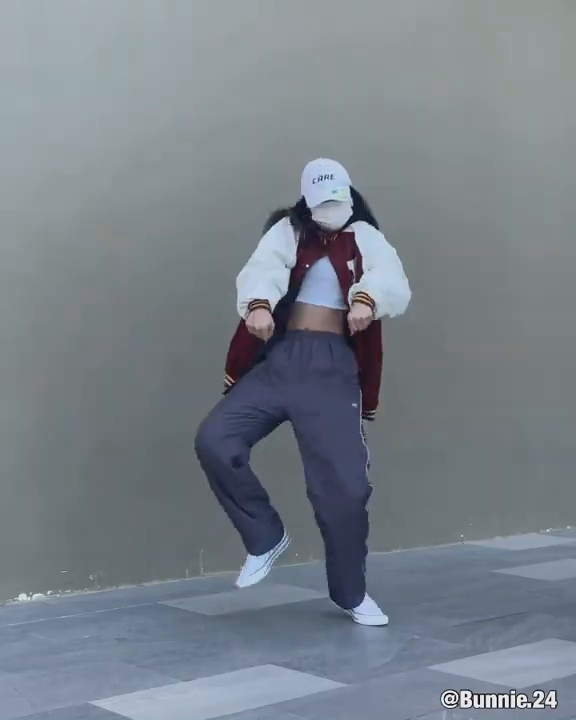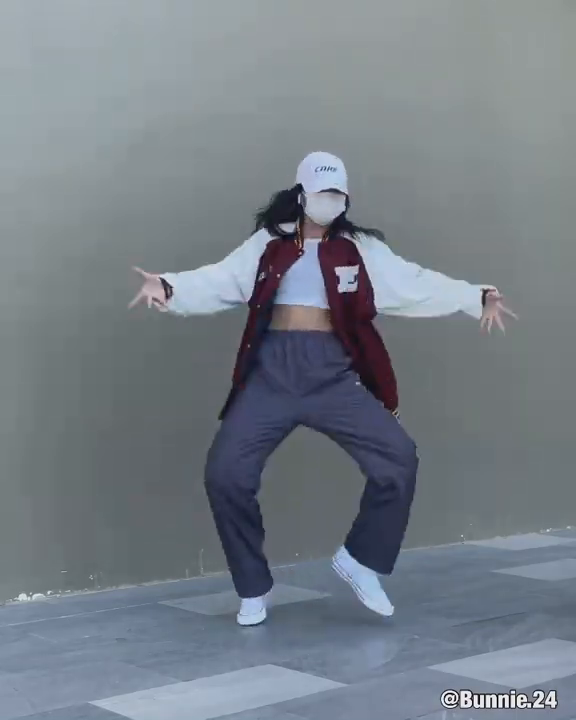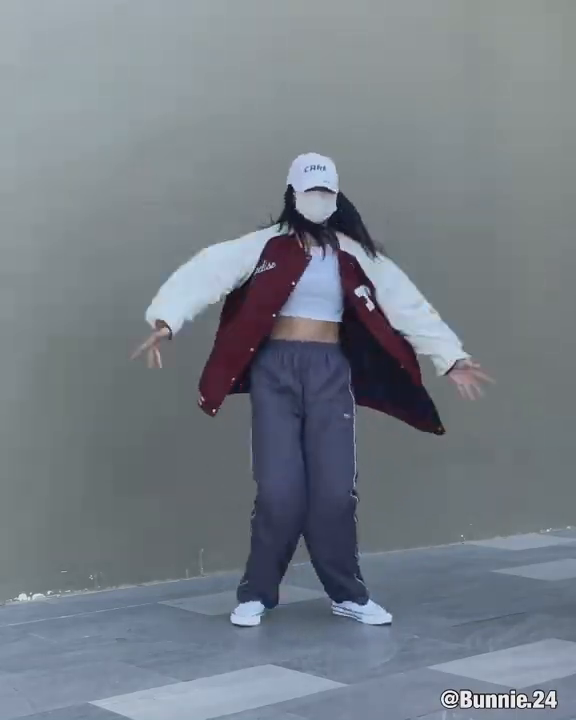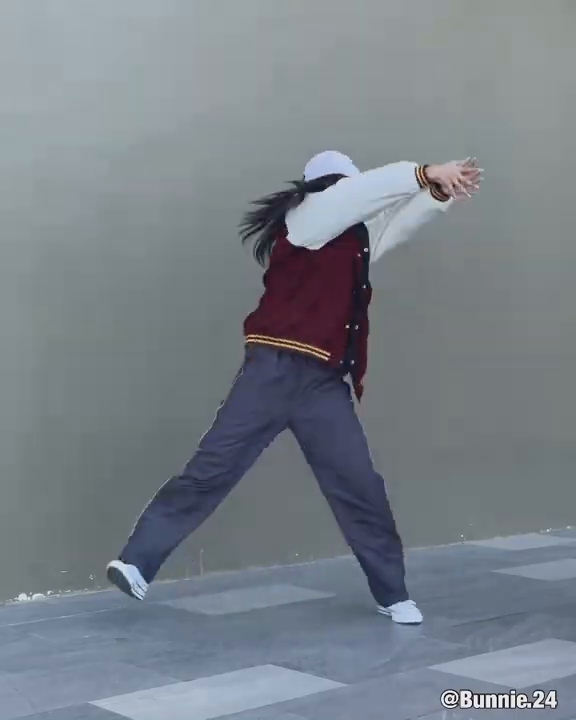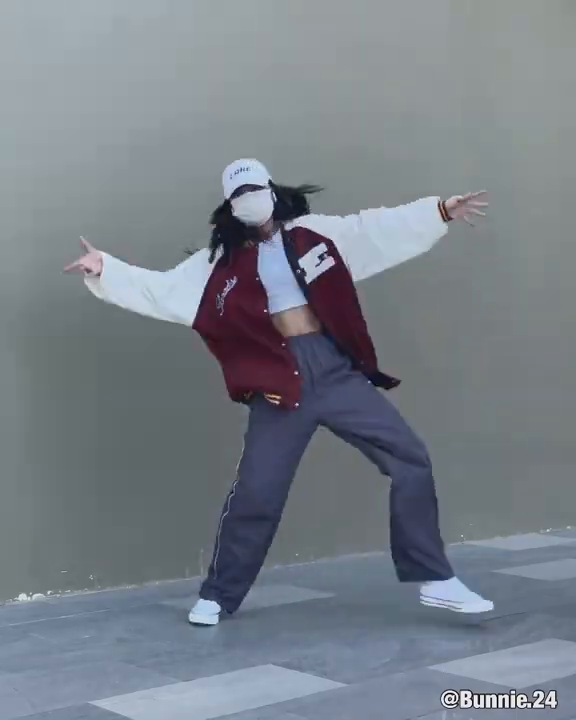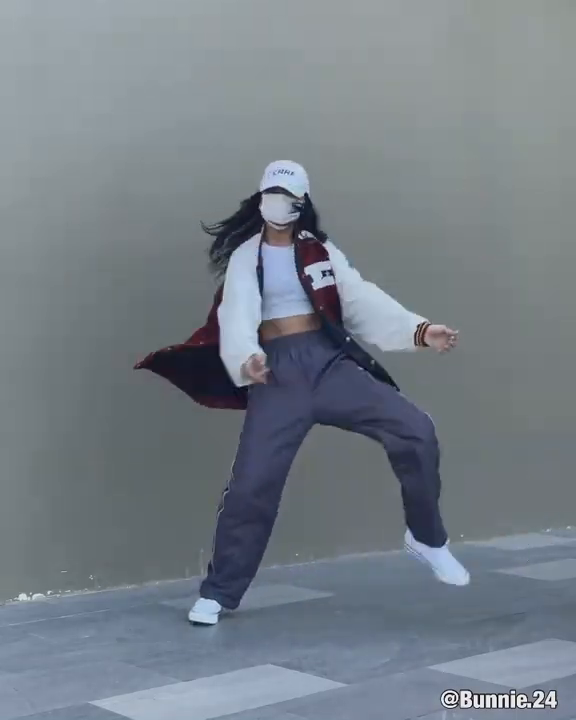
dt=0.3s
person 1, frame 1
left shoulder: (365, 238)
right shoulder: (287, 232)
left elbow: (395, 289)
right elbow: (259, 275)
left wrist: (368, 299)
right wrist: (256, 305)
left hip: (333, 366)
right hip: (280, 358)
left knee: (343, 486)
right knee: (214, 442)
left ankle: (351, 592)
right ankle: (264, 536)
person 1, frame 2
left shoulder: (358, 247)
right shoulder: (267, 243)
left elbow: (412, 283)
right elbow: (220, 281)
left wrist: (476, 297)
right wrist: (168, 288)
left hip: (331, 371)
right hip: (277, 367)
left knee: (398, 458)
right knee: (226, 473)
left ankle: (360, 559)
right ankle: (253, 589)
person 1, frame 3
left shoulder: (358, 254)
right shoulder: (270, 244)
left elbow: (406, 304)
right elbow: (207, 269)
left wrist: (451, 357)
right wrist: (165, 320)
left hip: (328, 372)
right hip: (275, 375)
left knee: (334, 493)
right knee: (278, 494)
left ankle: (346, 593)
right ankle: (256, 593)
person 1, frame 4
left shoulder: (350, 233)
right shoulder: (306, 217)
left elbow: (393, 214)
right elbow: (358, 194)
left wrist: (439, 190)
right wrist: (426, 172)
left hip: (322, 380)
right hip: (272, 369)
left knee: (359, 484)
right knee: (211, 468)
left ankle: (391, 593)
right ankle: (139, 560)
person 1, frame 5
left shoulder: (310, 231)
right shoulder: (225, 257)
left elbow: (378, 228)
right elbow: (167, 294)
left wrist: (442, 210)
right wrist: (103, 271)
left hip: (337, 368)
right hip: (280, 380)
left knee: (408, 458)
right knee: (258, 492)
left ankle: (432, 576)
right ankle: (218, 593)
person 1, frame 6
left shoulder: (321, 250)
right shoulder: (244, 255)
left elbow: (363, 303)
right elbow: (238, 314)
left wrist: (418, 330)
right wrist: (244, 357)
left hip: (331, 363)
right hip: (277, 375)
left knee: (415, 432)
right knee: (251, 486)
left ankle: (428, 538)
right ankle: (218, 592)
